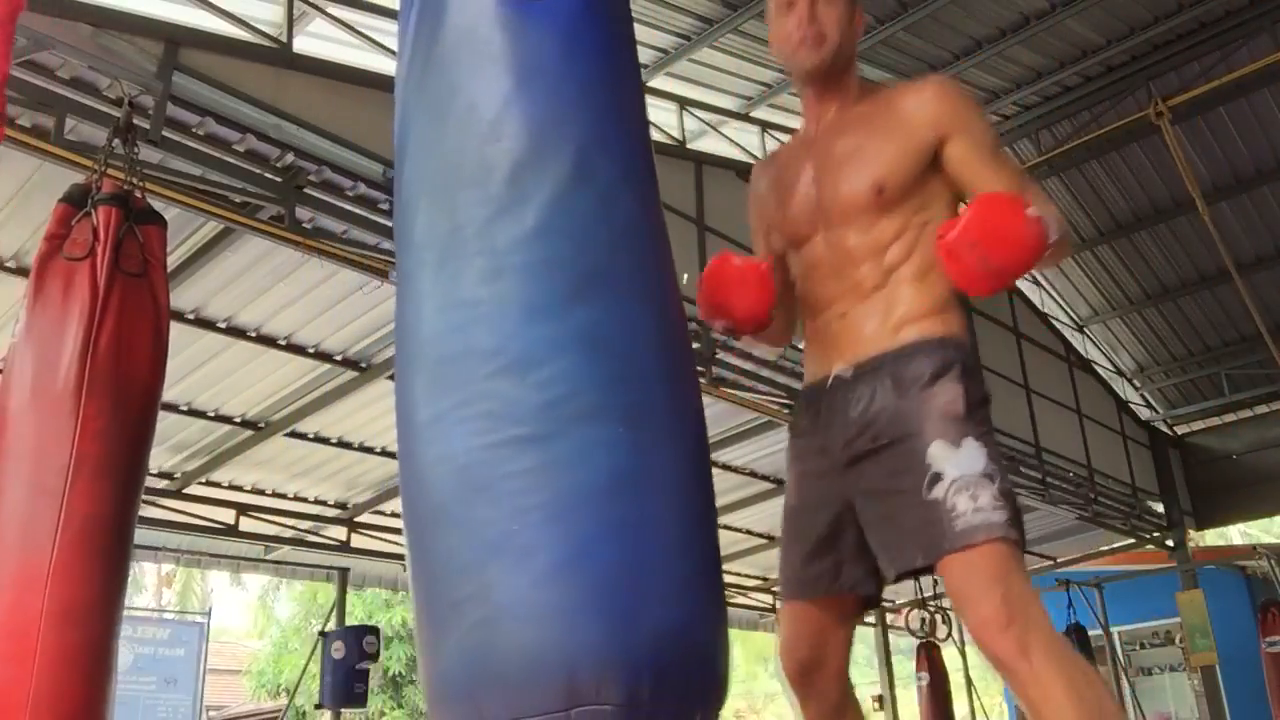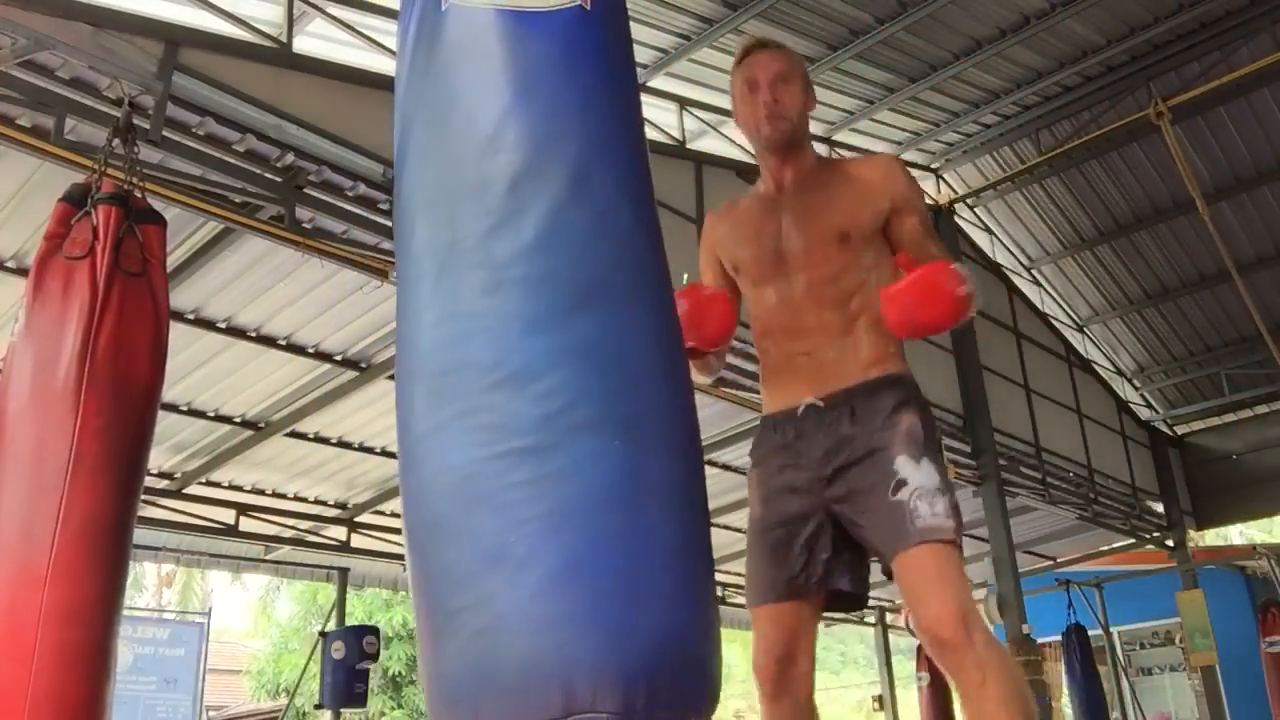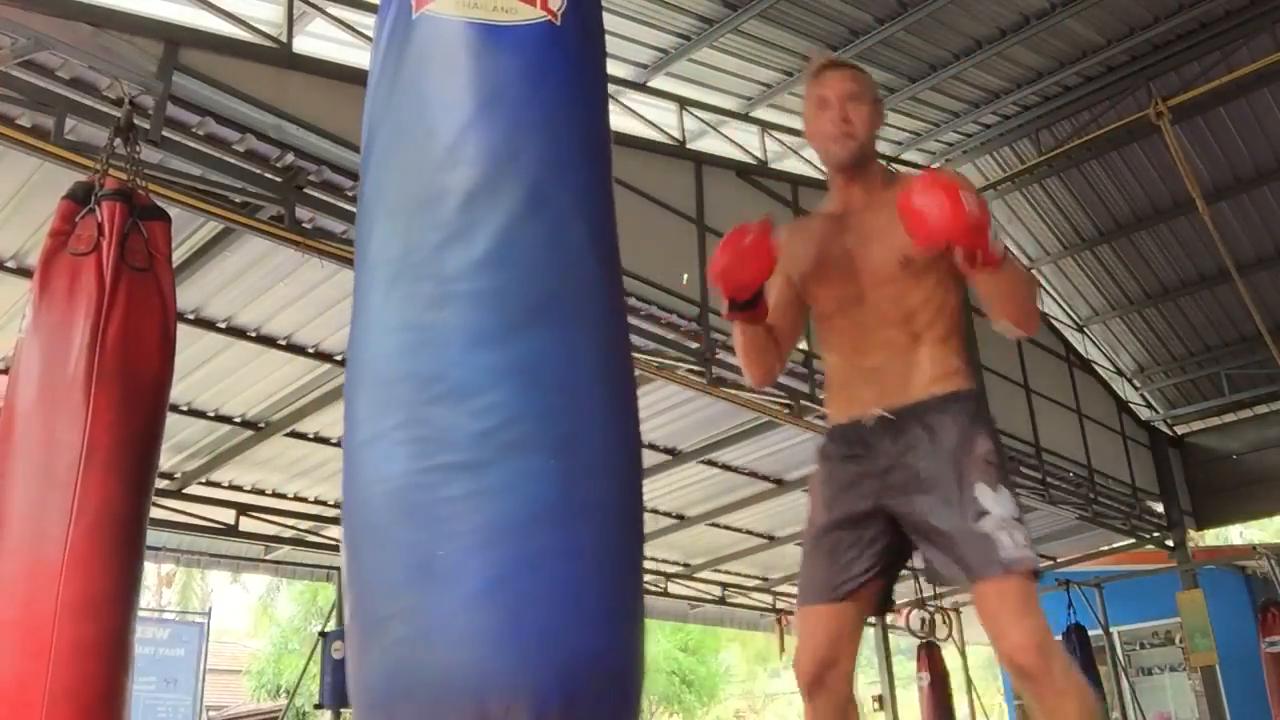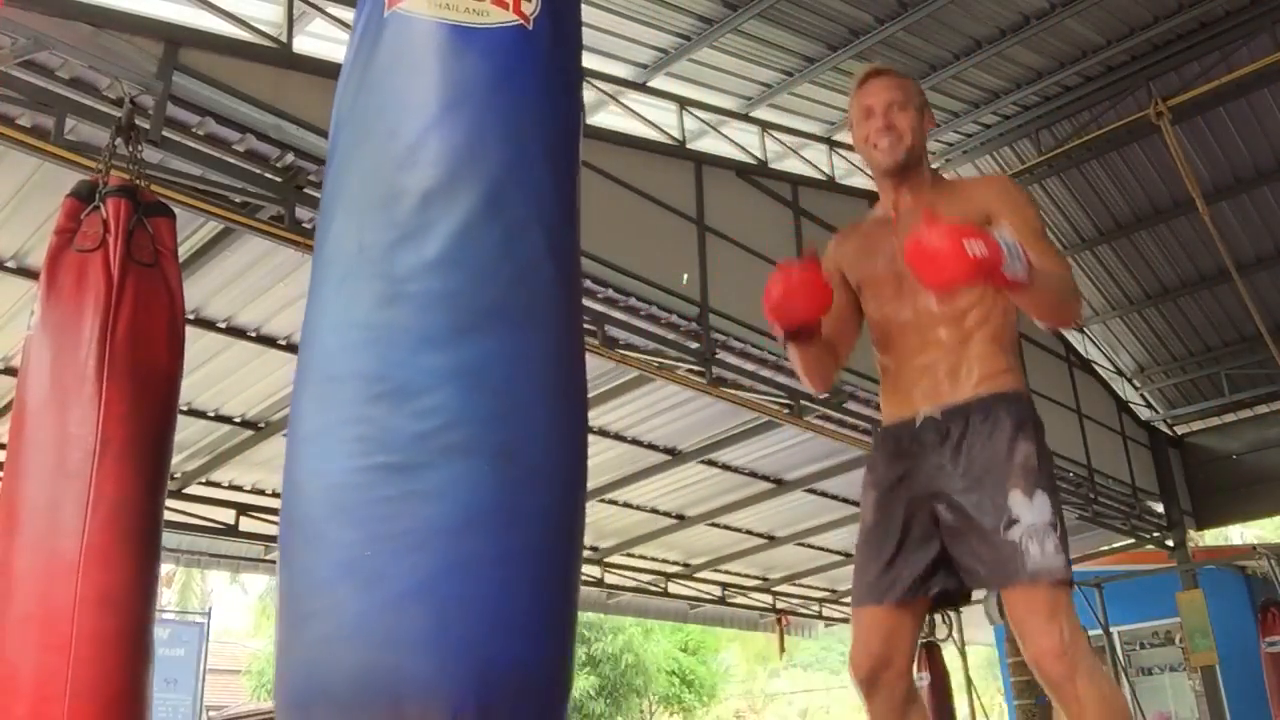
dt=0.4s
person 1, frame 1
left shoulder: (926, 107)
right shoulder: (771, 176)
left elbow: (1031, 214)
left wrist: (1029, 229)
right wrist: (733, 308)
left hip: (918, 387)
right hip: (821, 420)
left knee: (1004, 623)
right knee: (808, 660)
person 1, frame 2
left shoulder: (875, 178)
right shoulder: (725, 227)
left elbow: (939, 277)
right elbow: (707, 354)
left wrist: (947, 293)
right wrist: (682, 340)
left hip: (879, 419)
right hip: (784, 444)
left knee: (946, 618)
person 1, frame 3
left shoulder: (940, 198)
right shoulder: (796, 241)
left elbow: (1023, 317)
right elbow: (763, 367)
left wrist: (977, 248)
right wrist: (739, 301)
left hip: (944, 432)
right hip: (849, 455)
left knee: (1026, 645)
person 1, frame 4
left shoulder: (987, 198)
right shoulder: (848, 249)
left elbow: (1066, 306)
right elbow: (822, 368)
left wrist: (1003, 263)
right wrist: (796, 327)
left hip: (991, 433)
right hip: (900, 454)
left knee: (1054, 648)
right knee: (876, 666)
